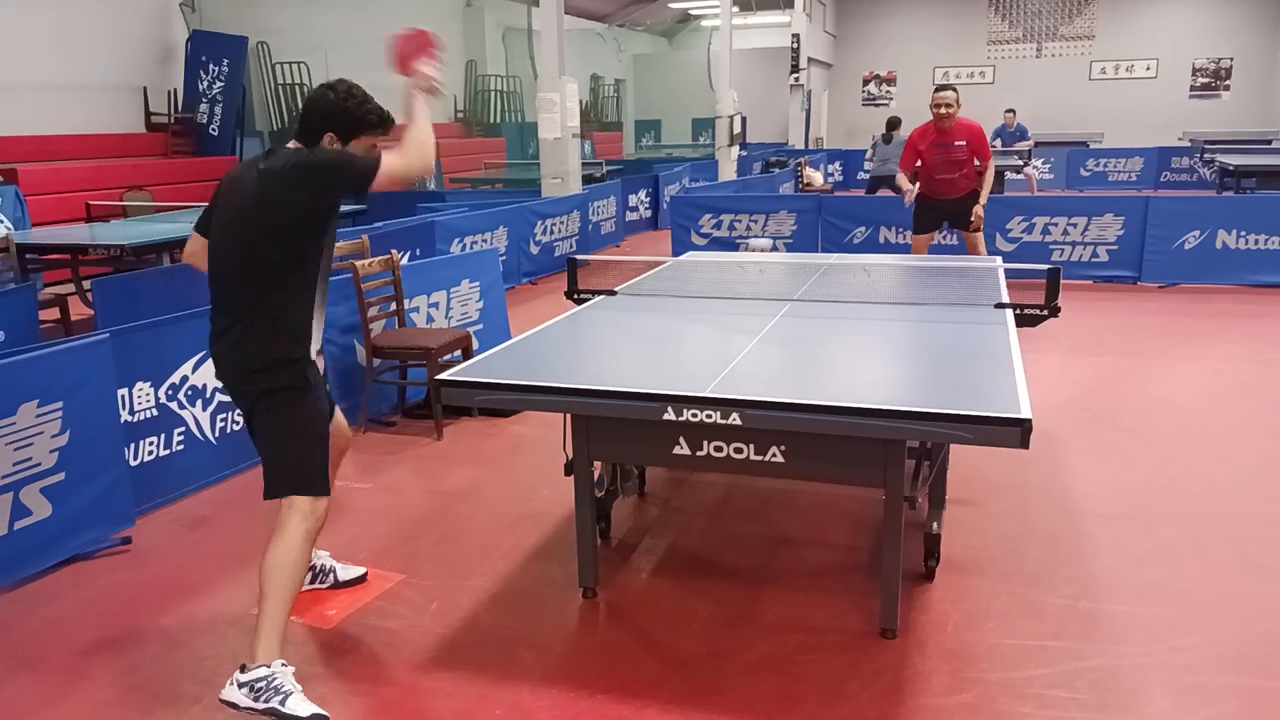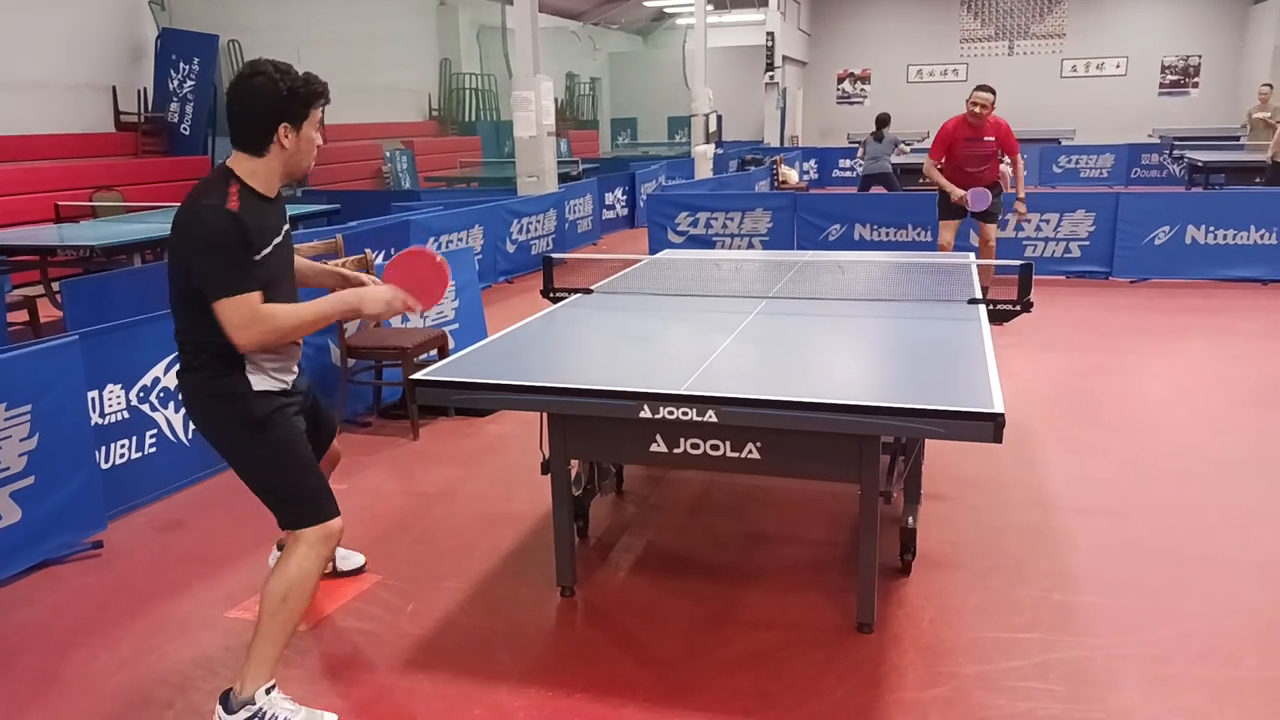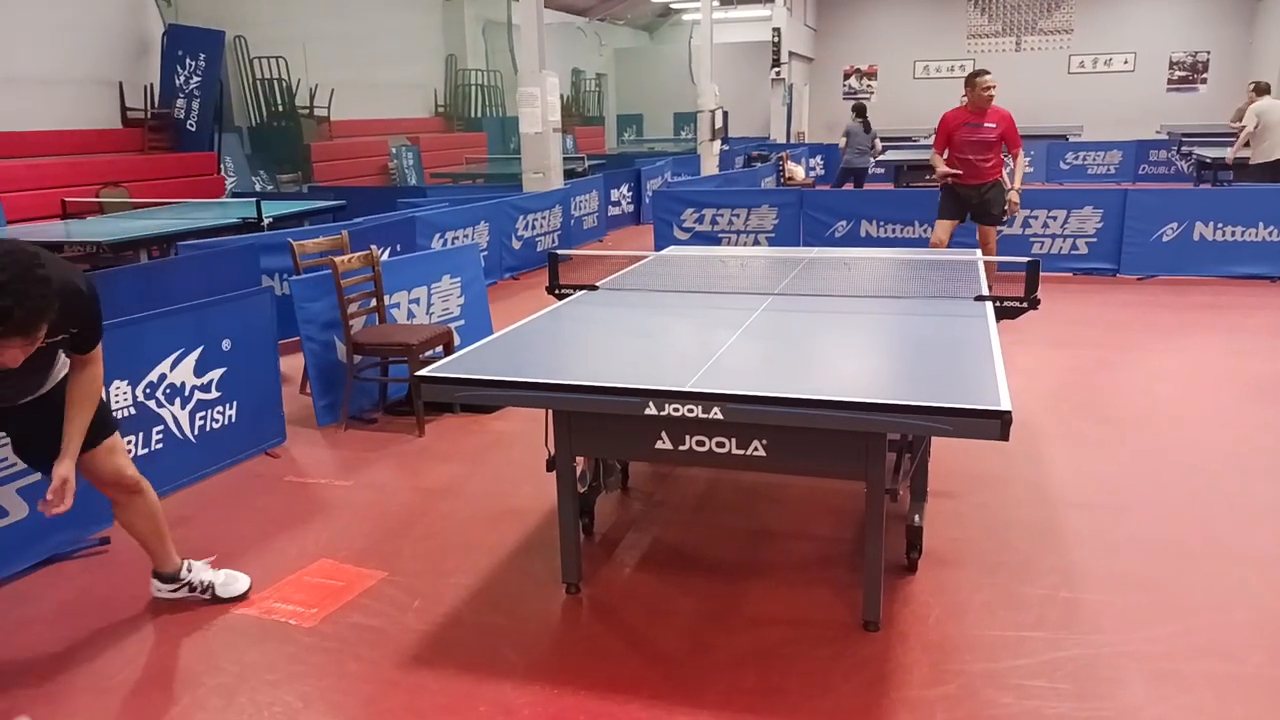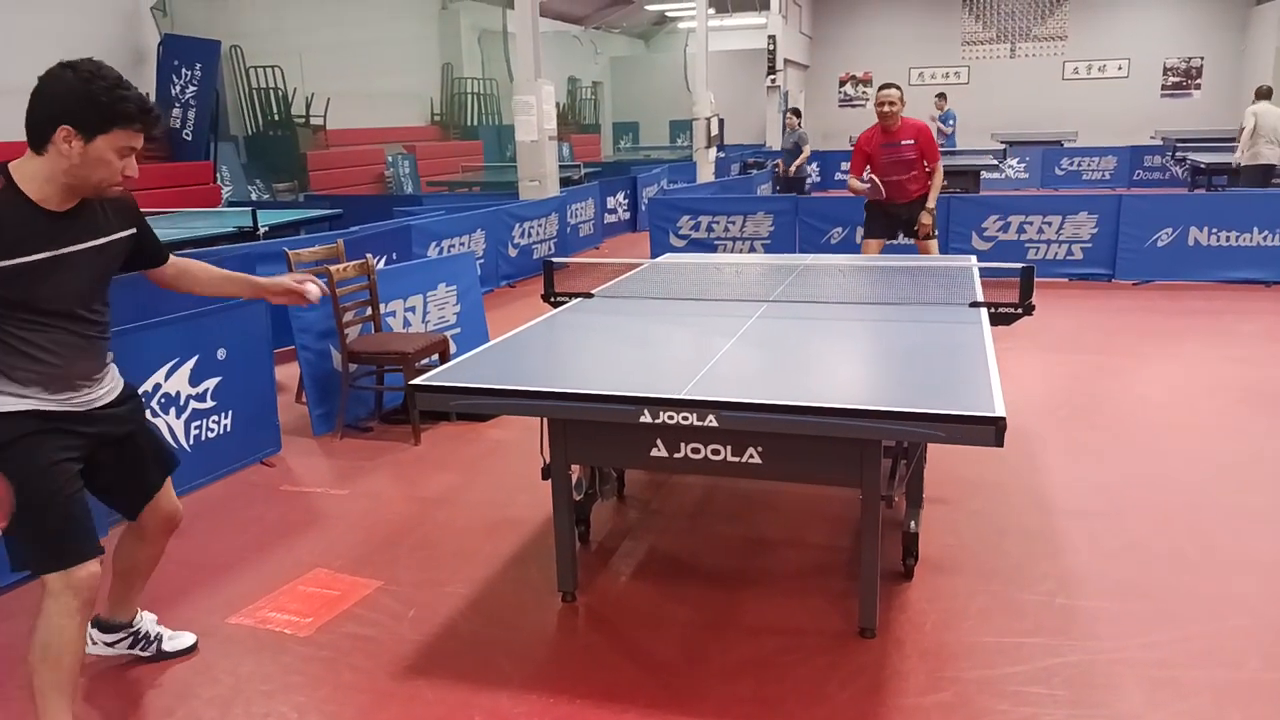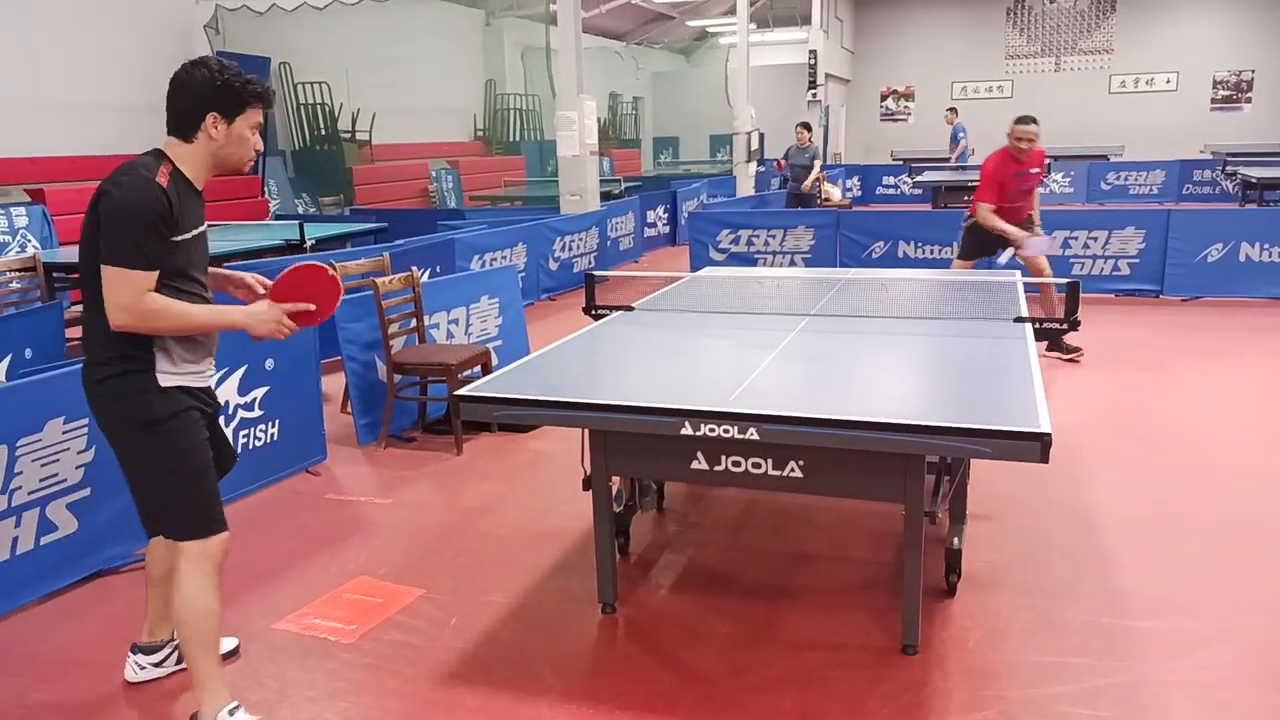
dt=1s
person 1, frame 1
left shoulder: (247, 175)
right shoulder: (314, 171)
left elbow: (194, 252)
right elbow: (417, 160)
right wrist: (423, 93)
left hip: (246, 350)
right hip: (274, 362)
left knee: (334, 437)
right knee: (304, 503)
left ankle: (304, 564)
person 1, frame 2
left shoulder: (267, 194)
right shoulder: (214, 217)
right elbow: (246, 328)
left wrist: (352, 276)
right wrist: (352, 301)
left hip: (280, 381)
right hip: (235, 393)
left knee: (326, 455)
right knee: (319, 525)
left ankle: (294, 555)
person 1, frame 3
left shoulder: (72, 293)
left elbow: (83, 363)
left wrist: (68, 457)
left hip: (44, 387)
left knee: (123, 479)
left ankle: (172, 573)
person 1, frame 4
left shoulder: (113, 209)
left elbow: (170, 269)
left wrist: (269, 286)
left hip: (104, 398)
left knee: (158, 514)
right knee: (75, 577)
left ankle: (115, 626)
person 1, frame 5
left shoulder: (181, 188)
right shoulder: (141, 192)
right elbow: (126, 309)
left wrist: (225, 281)
right wrist: (240, 317)
left hip: (175, 384)
right hip: (143, 390)
left knee: (179, 519)
right knee: (204, 541)
left ankle: (152, 646)
person 2, frame 1
left shoulder: (973, 130)
right shoulder: (918, 136)
left elbow: (989, 167)
right elbow: (902, 174)
left wrist: (981, 202)
right wrist: (908, 188)
left hip: (966, 198)
right hip: (930, 199)
left knee: (978, 253)
right knee: (918, 254)
person 2, frame 2
left shoulder: (1001, 127)
right shoulder: (950, 128)
left elbow: (1016, 160)
right elbow: (929, 167)
left wrist: (1020, 197)
right wrist: (951, 189)
left hip: (988, 189)
right hip: (955, 191)
left knee: (988, 243)
right knee: (945, 244)
left ankle: (983, 294)
person 2, frame 3
left shoulder: (1003, 117)
right shoulder: (950, 119)
left elbow: (1017, 155)
right elbow: (936, 153)
left wrist: (1015, 188)
right wrist: (940, 167)
left hip: (989, 188)
right hip: (955, 187)
left knee: (988, 246)
right knee: (937, 242)
person 2, frame 4
left shoulder: (920, 130)
right shoulder: (866, 139)
left elbow: (937, 170)
right elbow: (852, 180)
left wrist: (929, 209)
right wrist: (863, 188)
left hip: (917, 203)
right hip: (881, 206)
person 2, frame 5
left shoulder: (1038, 157)
right shoulder: (994, 164)
right elbow: (982, 214)
left wrist: (1035, 223)
right wrist: (1013, 233)
left hip: (1018, 219)
right hip: (985, 225)
left knee: (1044, 274)
left ankle: (1055, 341)
